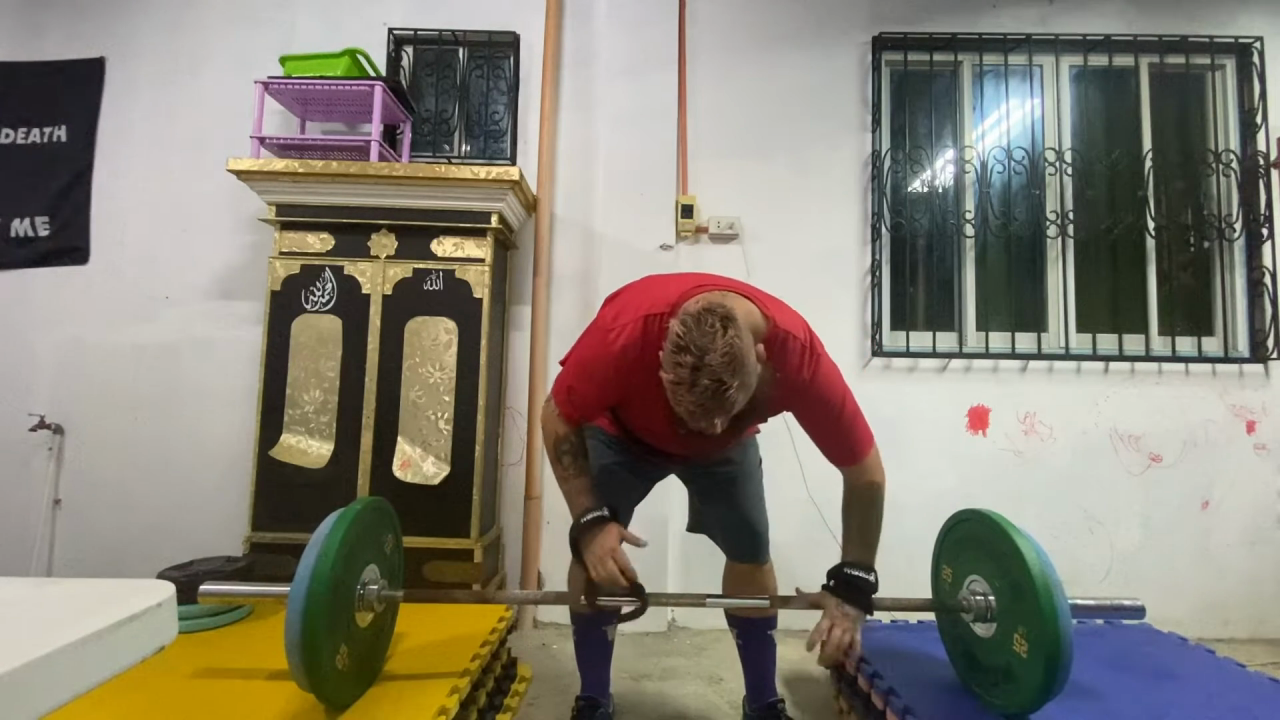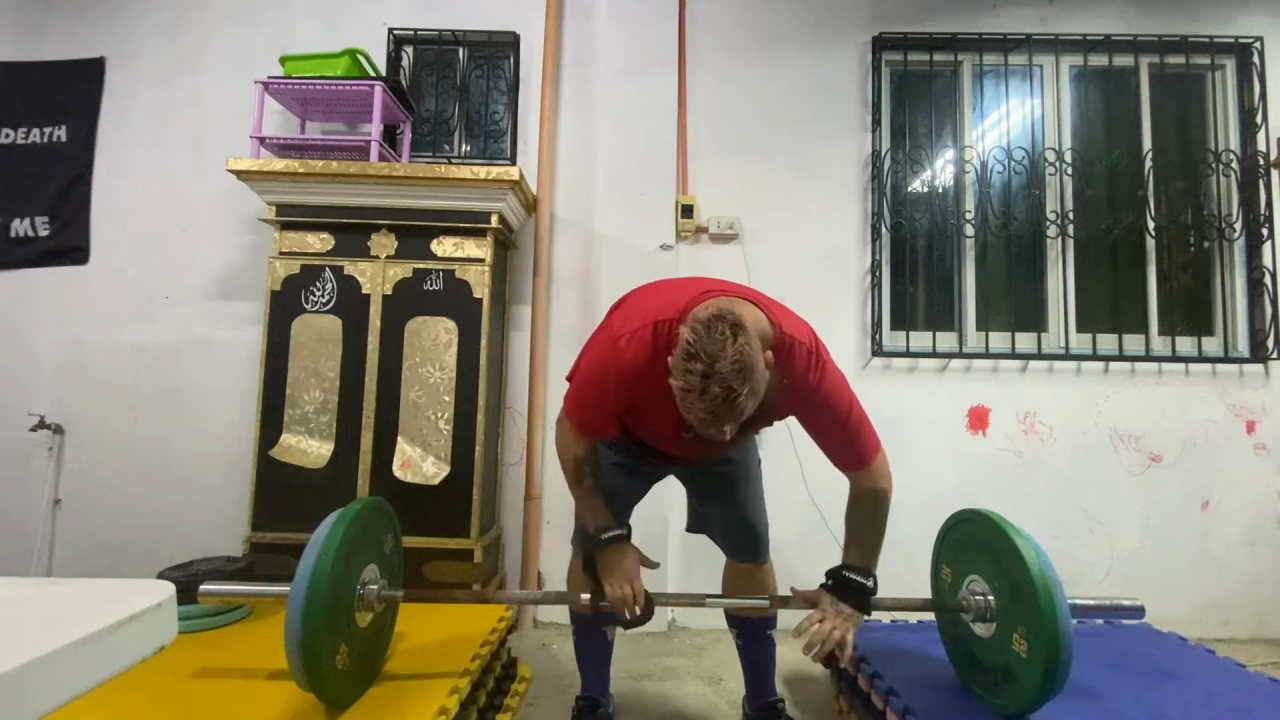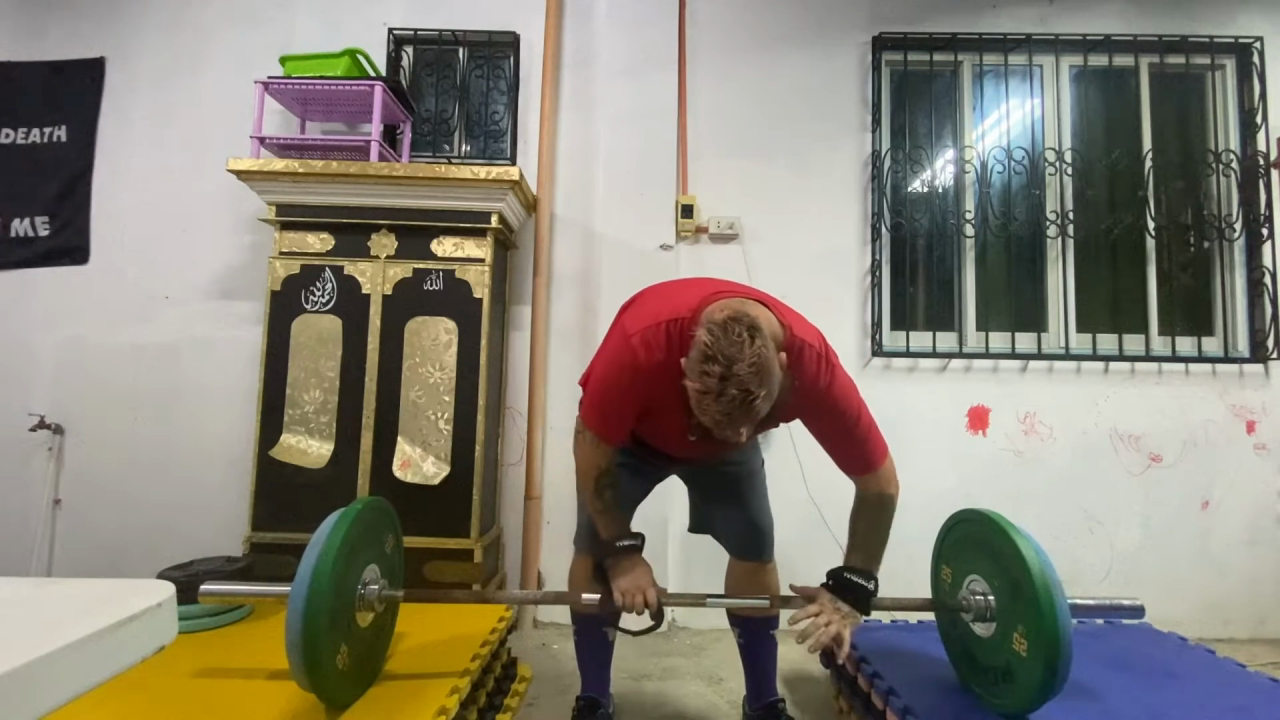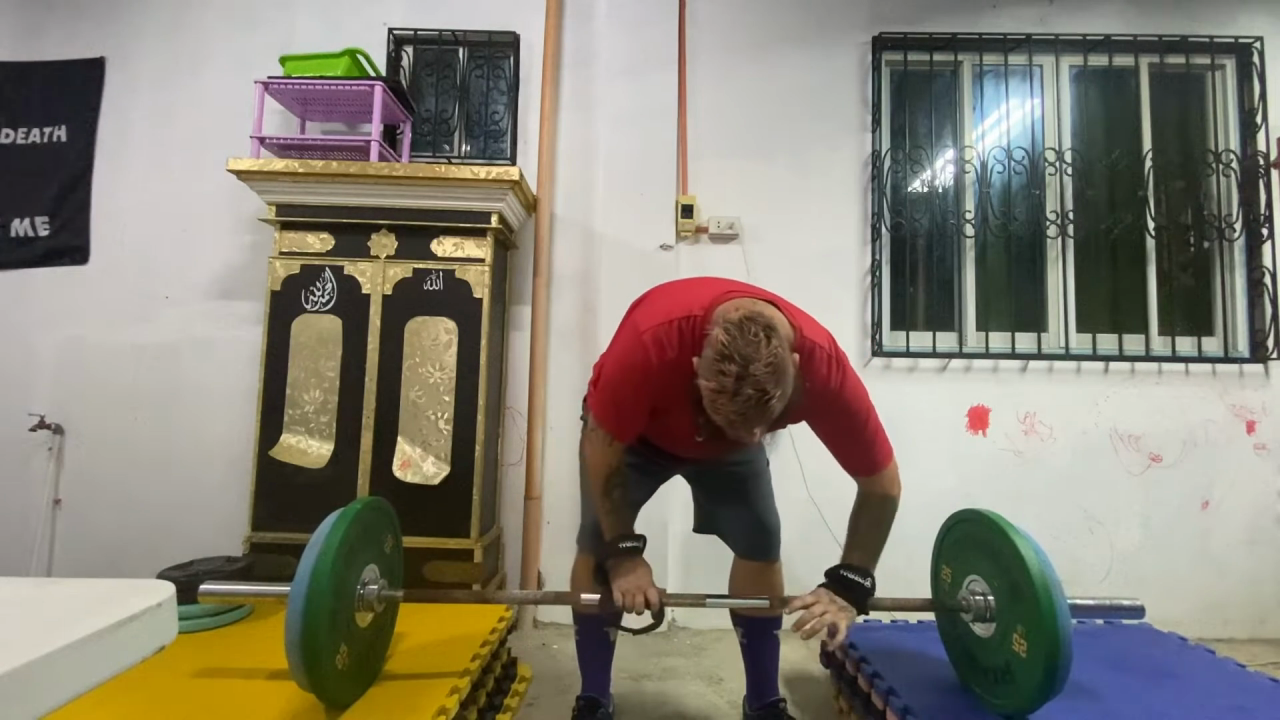
dt=0.2s
person 1, frame 1
left shoulder: (798, 355)
right shoulder: (625, 331)
left elbow: (864, 472)
right elbow: (559, 417)
left wrist: (853, 584)
right wrist: (589, 520)
right hip: (622, 431)
left knee: (750, 550)
right knee: (595, 554)
person 1, frame 2
left shoulder: (802, 360)
right shoulder: (631, 339)
left elbow: (873, 478)
right elbow: (574, 433)
left wrist: (850, 587)
right wrist: (608, 538)
right hip: (623, 433)
left knee: (750, 549)
right knee: (594, 550)
person 1, frame 3
left shoulder: (811, 364)
right shoulder: (642, 338)
left elbow: (879, 482)
right elbow: (592, 444)
left wrist: (851, 588)
right wrist: (621, 549)
right hip: (626, 432)
left knee: (755, 548)
right knee: (597, 548)
person 1, frame 4
left shoulder: (822, 366)
right shoulder: (653, 336)
left elbow: (882, 483)
right elbow: (602, 442)
left wrist: (849, 583)
right wrist: (623, 550)
right hip: (630, 429)
left knee: (761, 545)
right knee: (599, 547)
